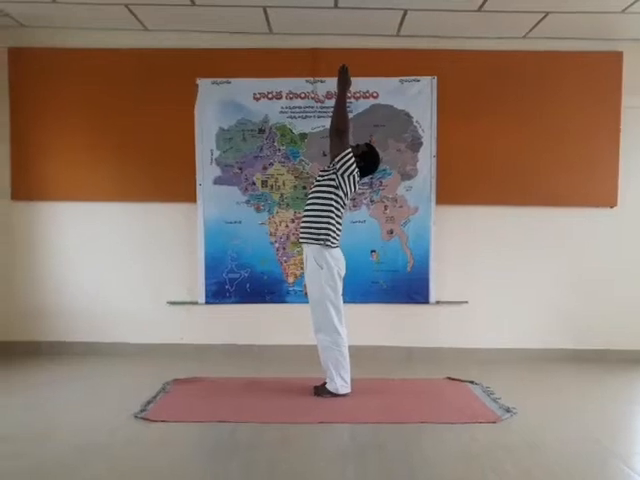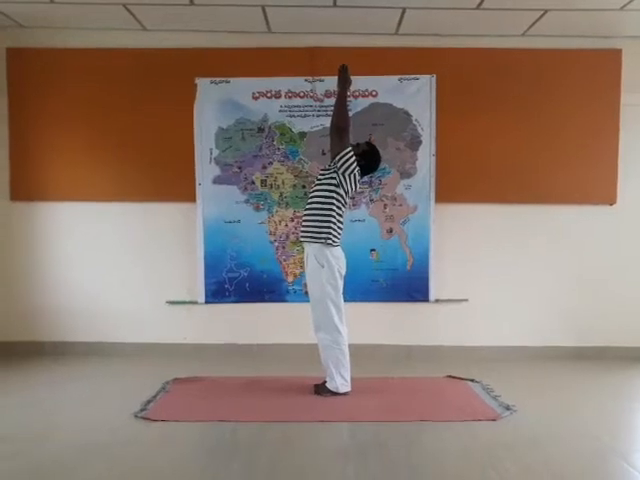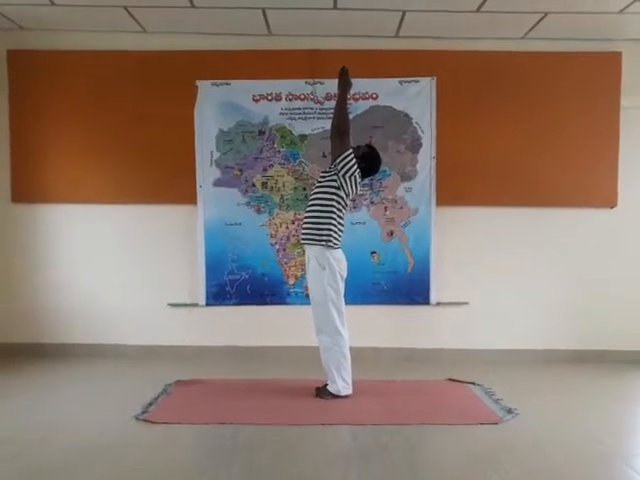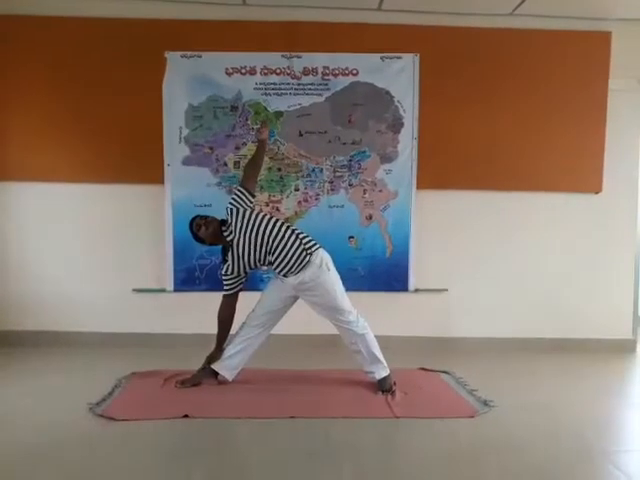
dt=0.7s
person 1, frame 1
left shoulder: (348, 174)
right shoulder: (339, 176)
left elbow: (338, 132)
right elbow: (338, 135)
left wrist: (342, 91)
right wrist: (341, 92)
left hip: (323, 256)
right hip: (319, 255)
left knee: (329, 322)
right knee: (326, 322)
left ankle: (339, 385)
right ankle: (336, 380)
person 1, frame 2
left shoulder: (348, 173)
right shoulder: (339, 173)
left elbow: (339, 132)
right elbow: (338, 134)
left wrist: (342, 90)
right wrist: (341, 91)
left hip: (324, 255)
right hip: (319, 254)
left knee: (330, 321)
right knee: (326, 321)
left ankle: (339, 383)
right ankle: (336, 379)
person 1, frame 3
left shoulder: (348, 175)
right shoulder: (339, 177)
left elbow: (339, 133)
right elbow: (339, 137)
left wrist: (342, 93)
right wrist: (342, 94)
left hip: (325, 258)
right hip: (321, 257)
left knee: (330, 324)
right knee: (328, 324)
left ankle: (340, 387)
right ankle: (337, 382)
person 1, frame 4
left shoulder: (236, 212)
right shoulder: (231, 264)
left elbow: (250, 176)
right elbow: (228, 305)
left wrist: (262, 143)
right wrist: (218, 349)
left hip: (313, 264)
right hip: (287, 278)
left knee: (348, 320)
right knee: (255, 324)
left ankle: (382, 374)
right ankle: (217, 370)
